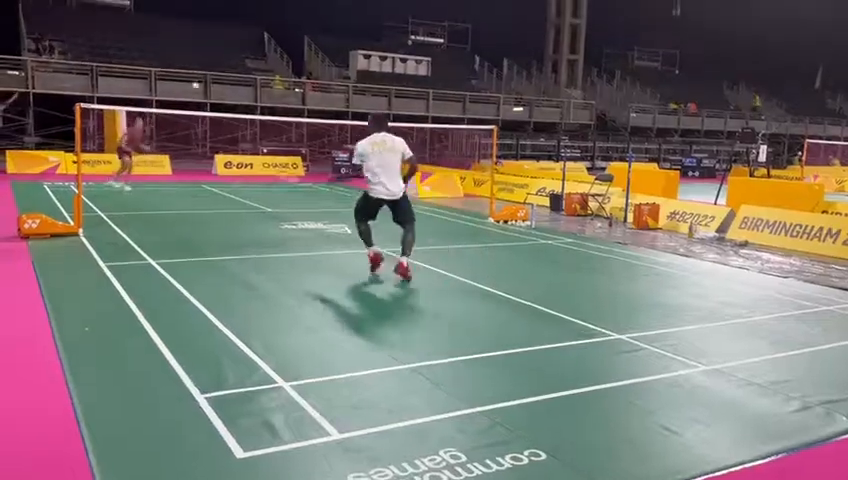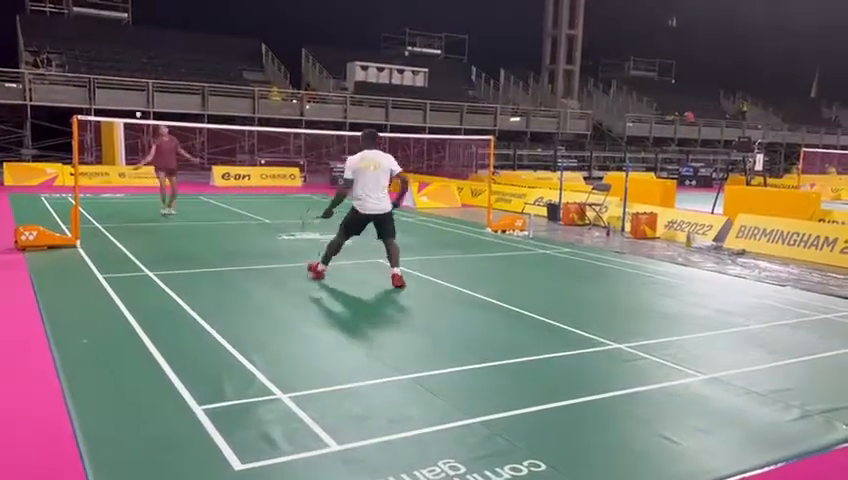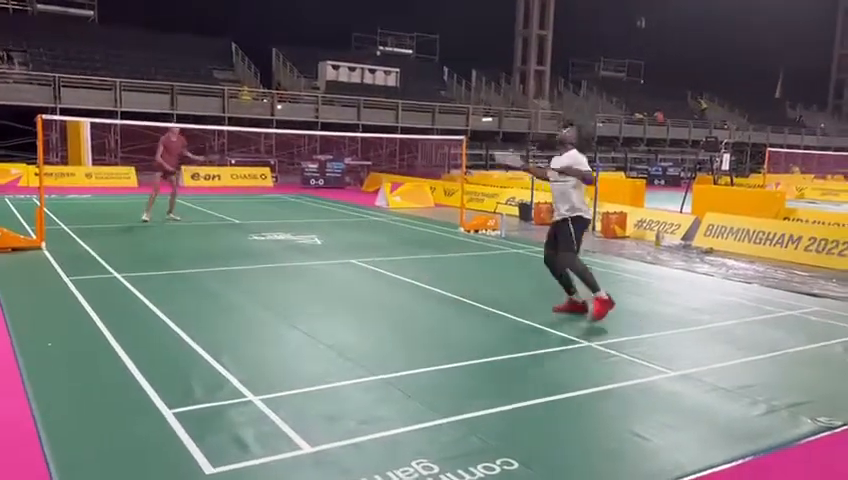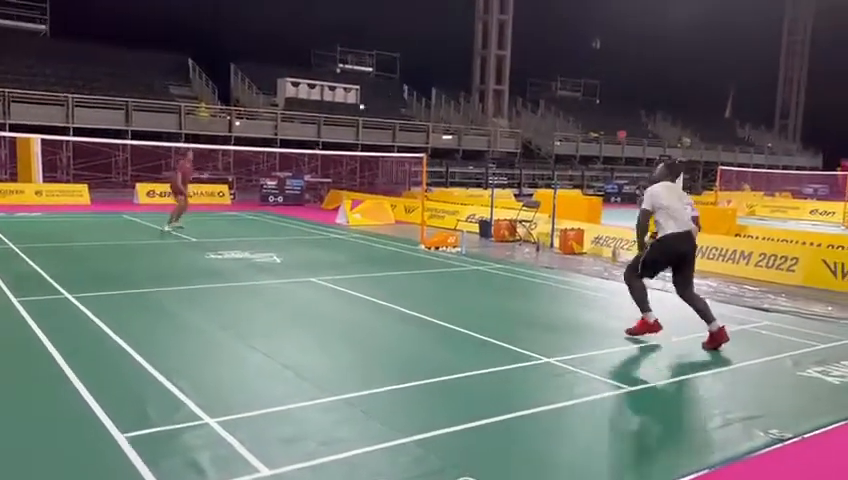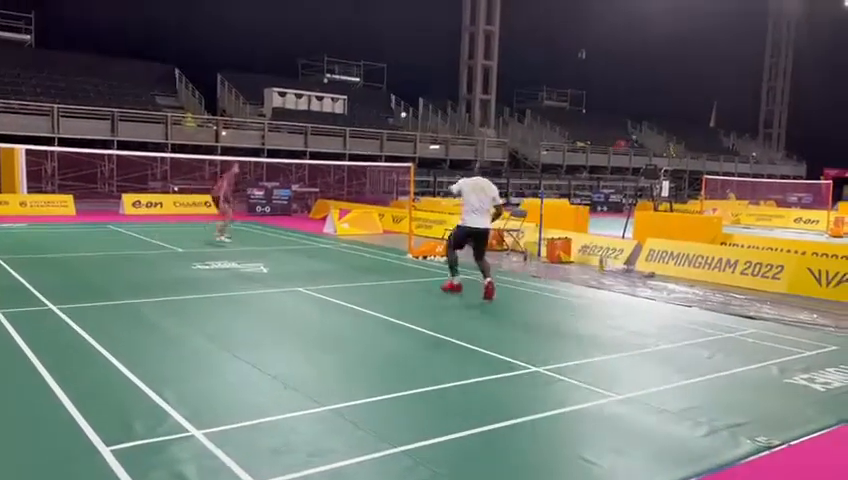
dt=1s
person 1, frame 1
left shoulder: (362, 144)
right shoulder: (399, 142)
right elbow: (414, 166)
right wrist: (403, 181)
left hip: (374, 192)
right hip: (397, 192)
left knee: (360, 219)
right knee: (409, 226)
left ankle: (373, 252)
right ankle: (404, 262)
person 1, frame 2
left shoulder: (353, 160)
right shoulder: (387, 158)
left elbow: (345, 189)
right elbow: (404, 181)
left wrist: (330, 209)
right wrist: (398, 200)
left hip: (361, 208)
right hip: (384, 208)
left knee: (341, 236)
right knee: (389, 240)
left ankle: (320, 268)
right ankle: (396, 273)
person 1, frame 3
left shoulder: (574, 158)
right shoulder: (556, 159)
left elbow: (590, 180)
right elbow: (550, 176)
left wrist: (572, 171)
right wrist: (526, 168)
left hip: (574, 216)
right hip: (562, 217)
left knee: (568, 259)
right knee: (550, 259)
left ankle: (602, 299)
right ankle: (575, 300)
person 1, frame 4
left shoulder: (653, 190)
right shoulder: (684, 196)
left elbow: (643, 221)
right elbow: (696, 225)
left wrist: (641, 243)
left hip: (669, 240)
right hip: (688, 242)
left knee: (632, 274)
right knee: (686, 291)
left ankle: (649, 320)
right ankle: (716, 330)
person 1, frame 5
left shoulder: (465, 182)
right shoulder: (492, 187)
left elbow: (450, 191)
right elbow: (499, 211)
left hip: (467, 226)
right hip: (484, 228)
left knee: (450, 247)
right knee: (480, 258)
left ankle: (454, 282)
right ankle: (488, 281)
